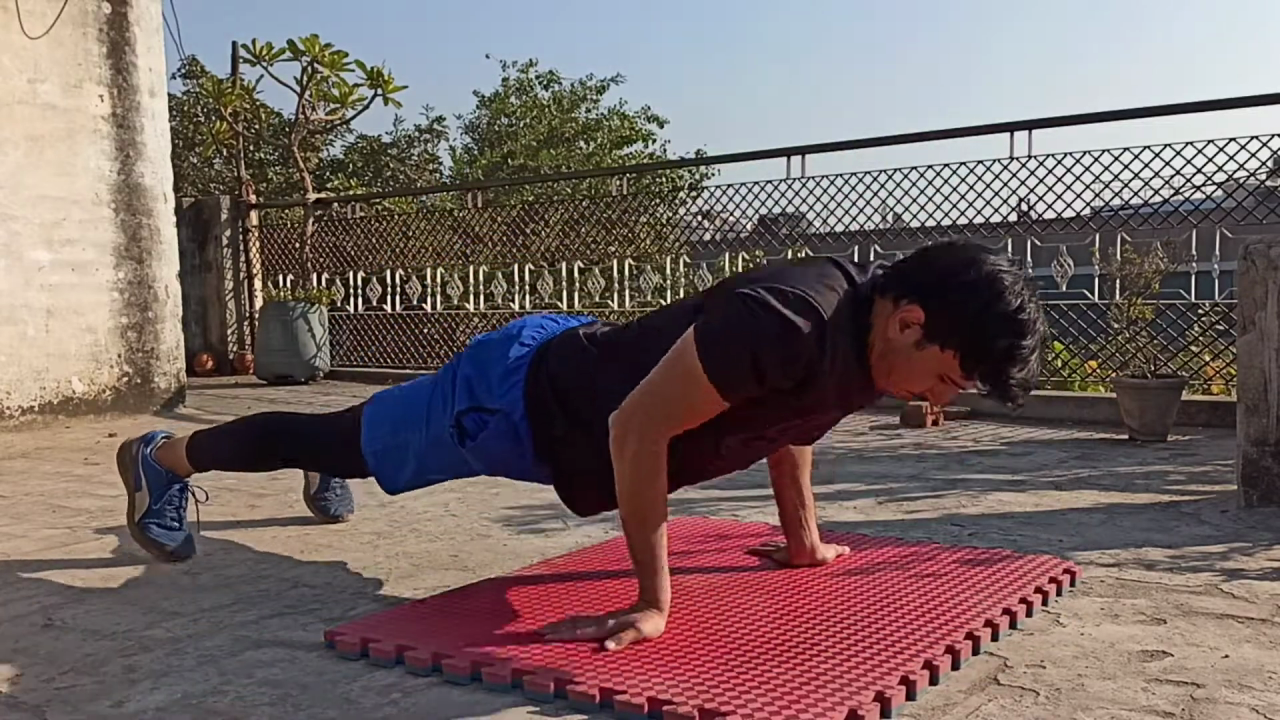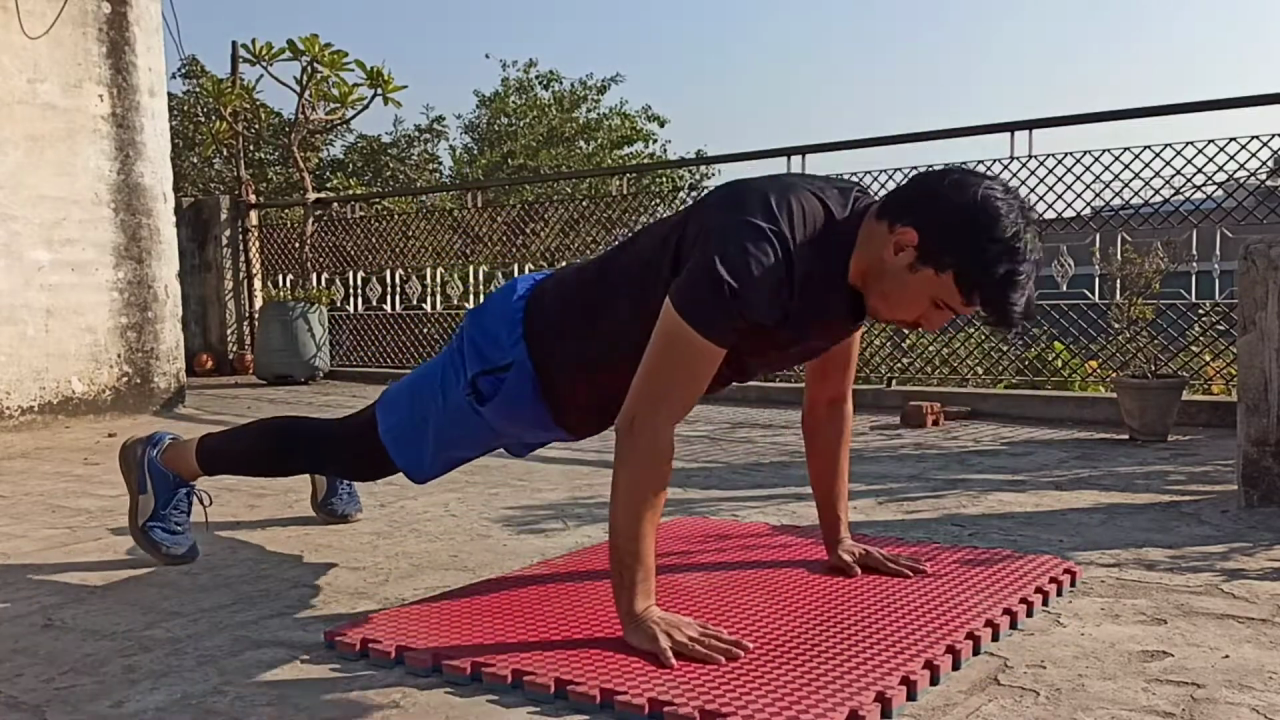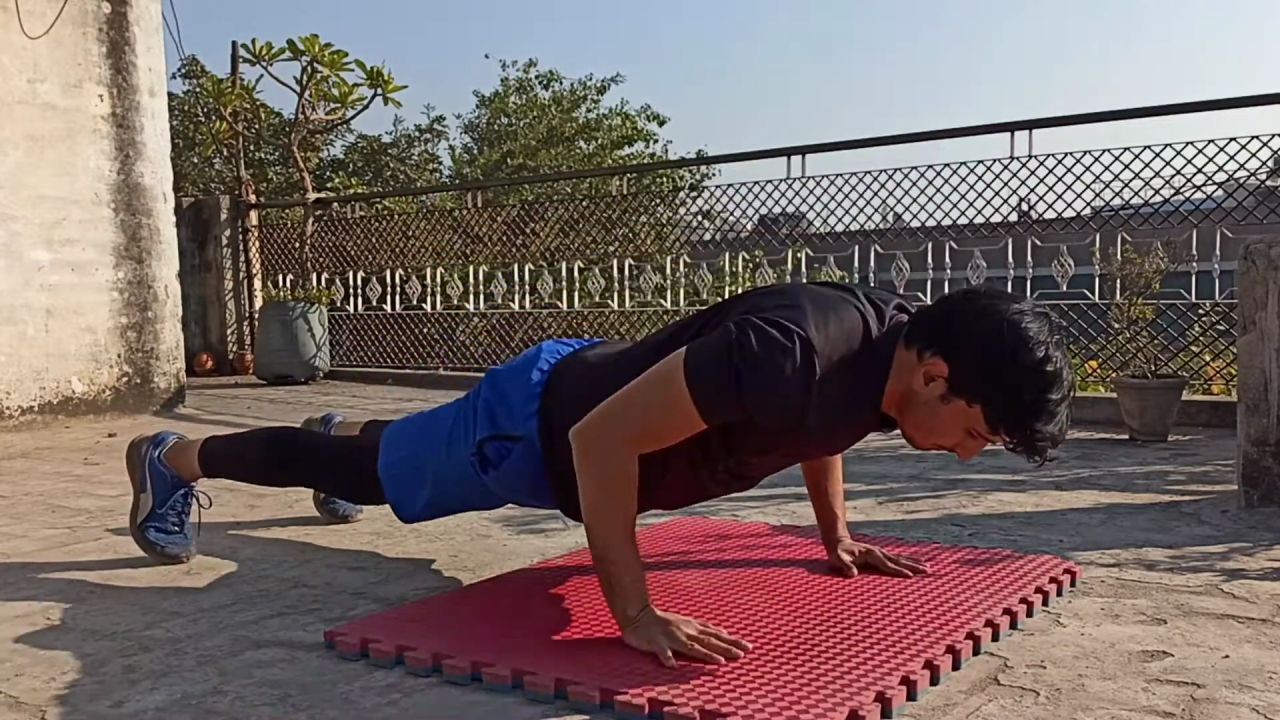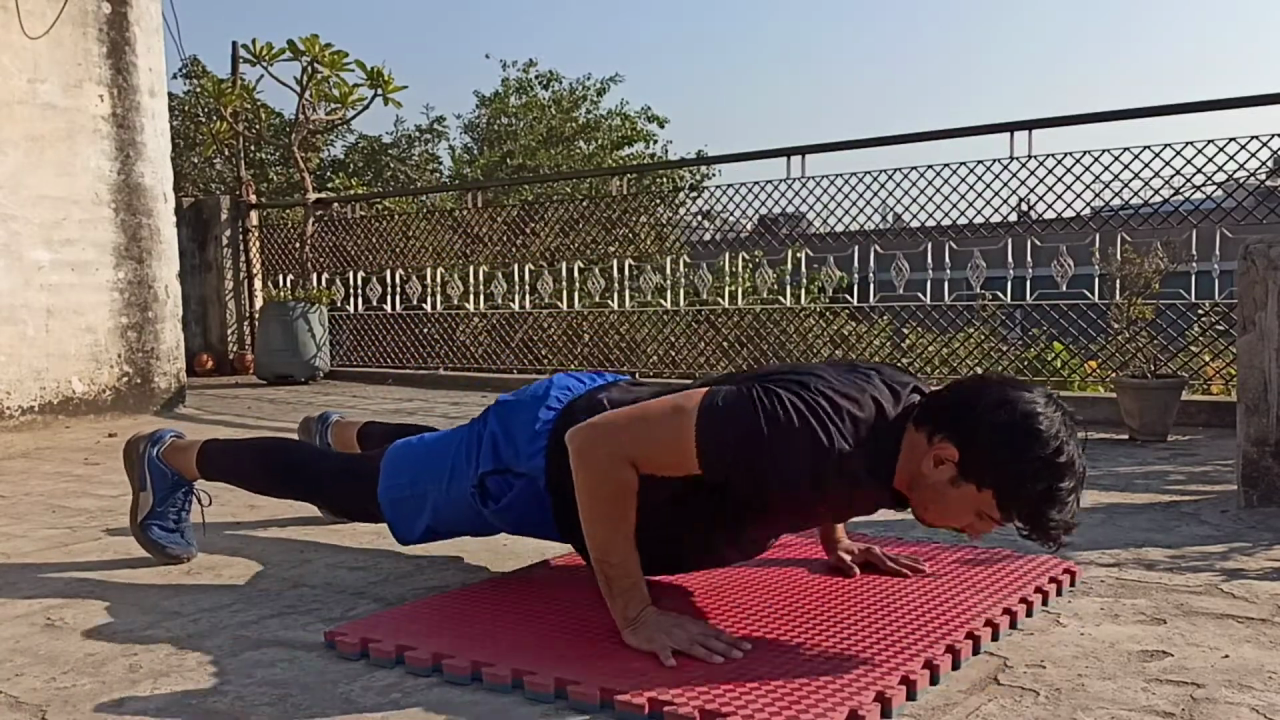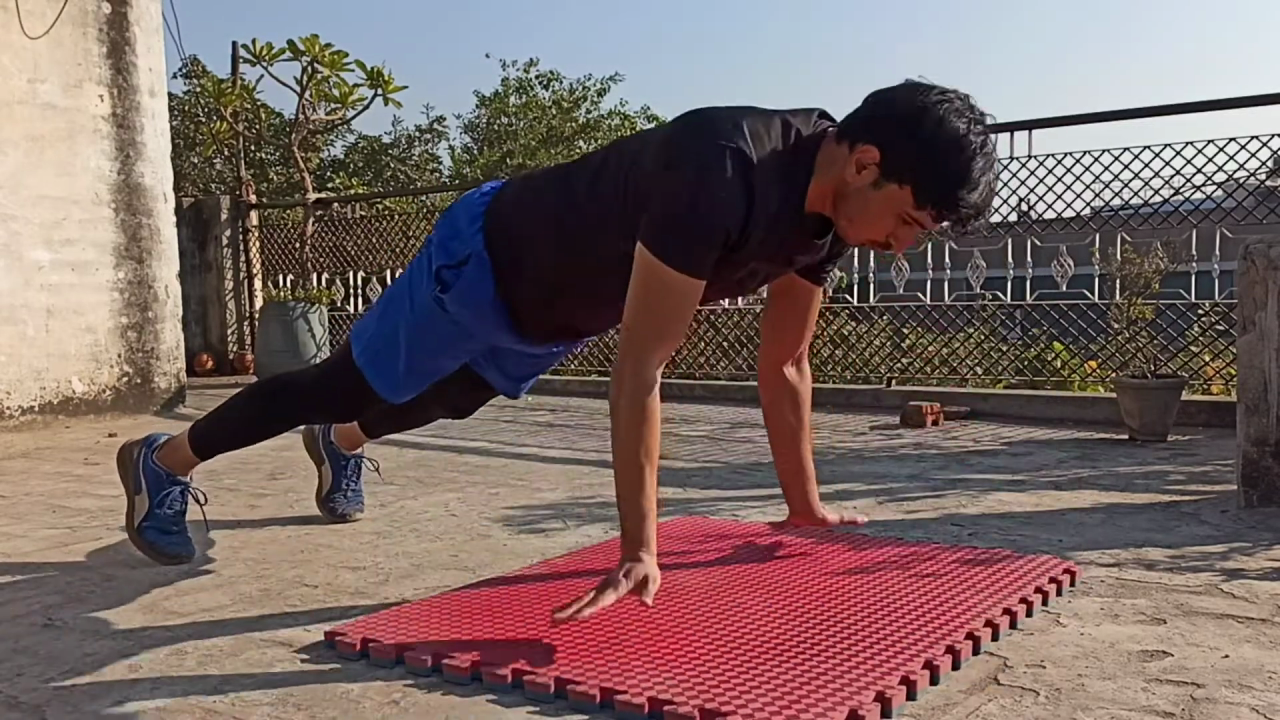
dt=0.5s
person 1, frame 1
left shoulder: (864, 339)
right shoulder: (785, 320)
left elbow: (785, 426)
right elbow: (634, 431)
left wrist: (799, 537)
right wrist: (650, 598)
left hip: (568, 381)
right hip: (519, 390)
right knee: (349, 443)
left ankle: (331, 464)
right ankle: (163, 461)
person 1, frame 2
left shoulder: (855, 255)
right shoulder: (758, 246)
left elbow: (828, 397)
right elbow: (646, 425)
left wrist: (837, 539)
right wrist: (635, 607)
left hip: (574, 372)
right hip: (523, 354)
right knee: (366, 445)
left ankle: (337, 478)
right ankle: (168, 460)
person 1, frame 3
left shoulder: (884, 345)
right shoulder: (798, 357)
right elbow: (600, 437)
left wrist: (835, 533)
right wrist: (634, 610)
left hip: (590, 391)
right hip: (538, 423)
left knee: (404, 442)
right knee: (357, 471)
left ankle: (338, 423)
right ankle: (174, 456)
person 1, frame 4
left shoulder: (906, 408)
right shoulder: (810, 438)
right elbow: (600, 444)
left wrist: (834, 537)
right wrist: (633, 612)
left hip: (595, 417)
right hip: (547, 457)
left knee: (430, 455)
right knee: (346, 488)
left ankle: (340, 431)
right ankle: (173, 455)
person 1, frame 5
left shoulder: (825, 209)
right shoulder: (723, 174)
left elbow: (783, 366)
right elbow: (637, 371)
left wrist: (807, 510)
right wrist: (637, 557)
left hip: (558, 305)
right hip: (485, 258)
left knee: (440, 402)
right knee: (352, 379)
left ankle: (337, 446)
right ankle: (166, 459)
